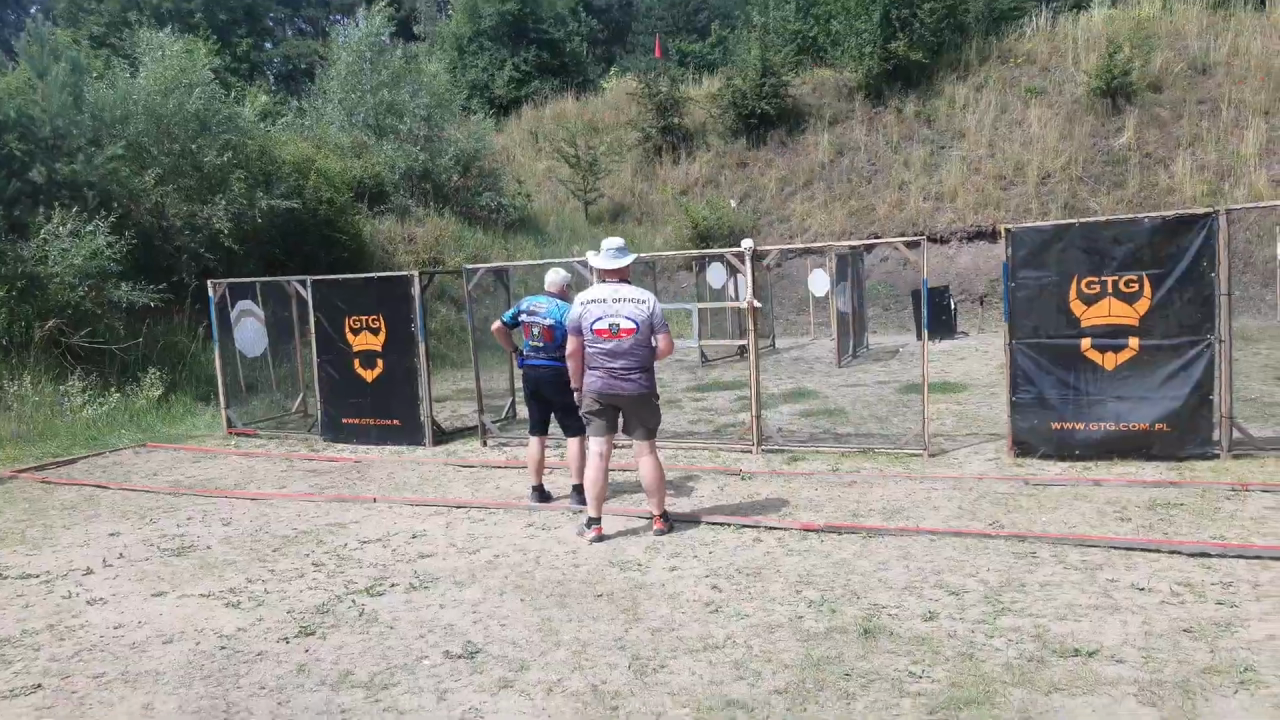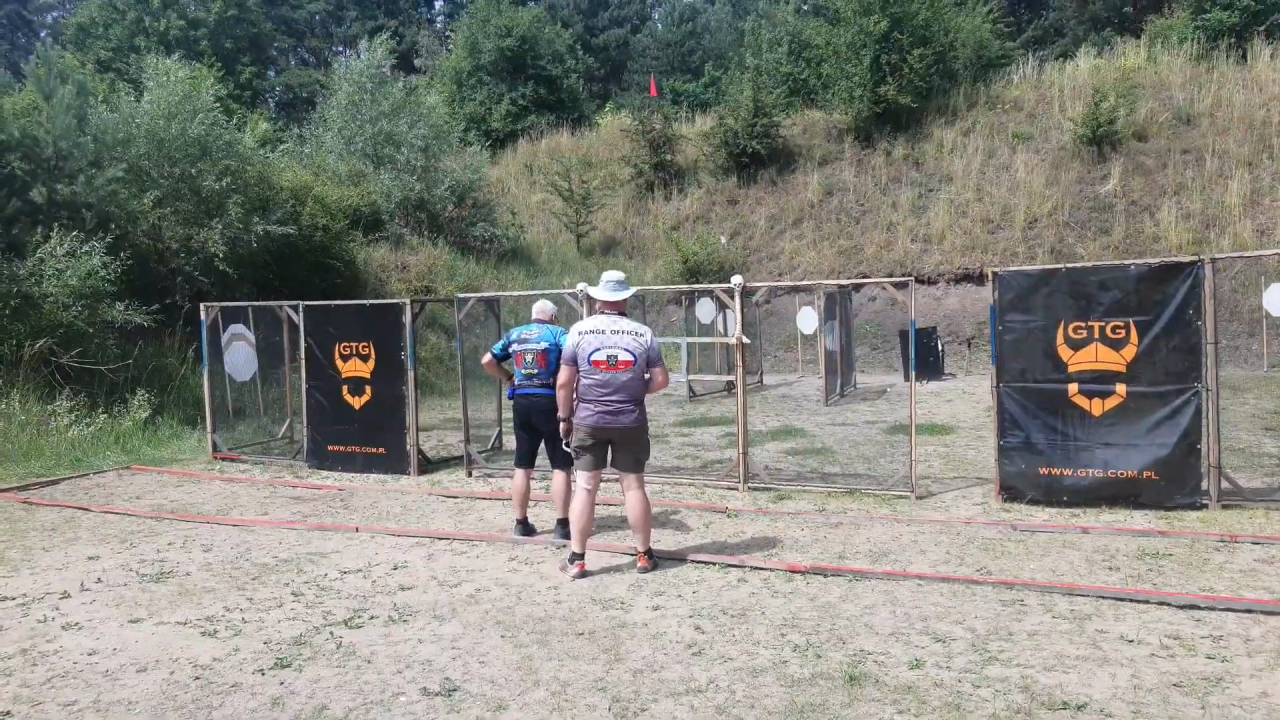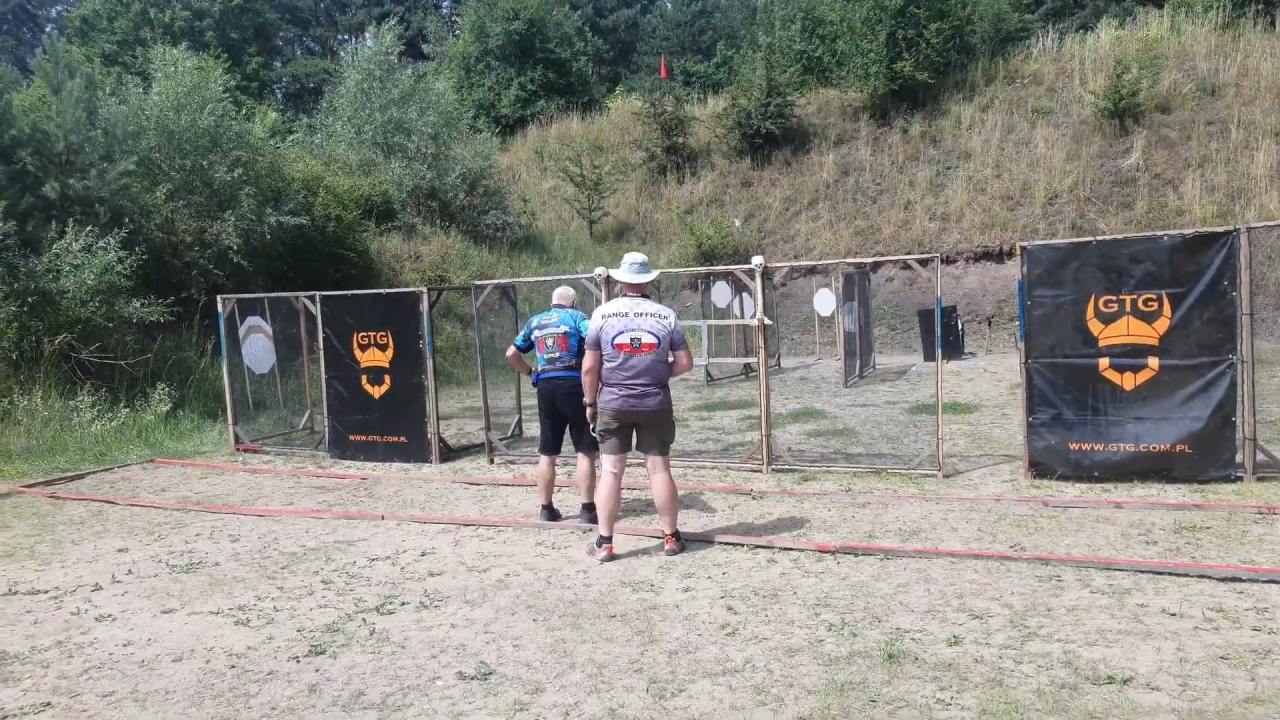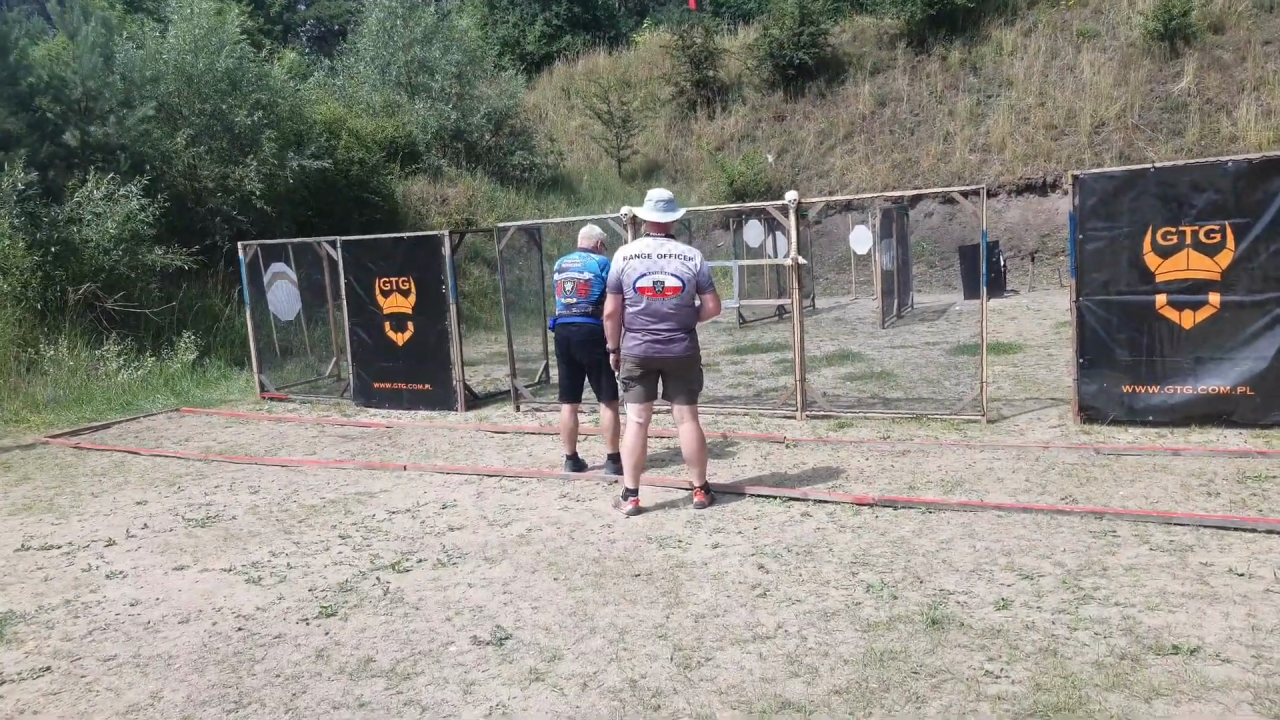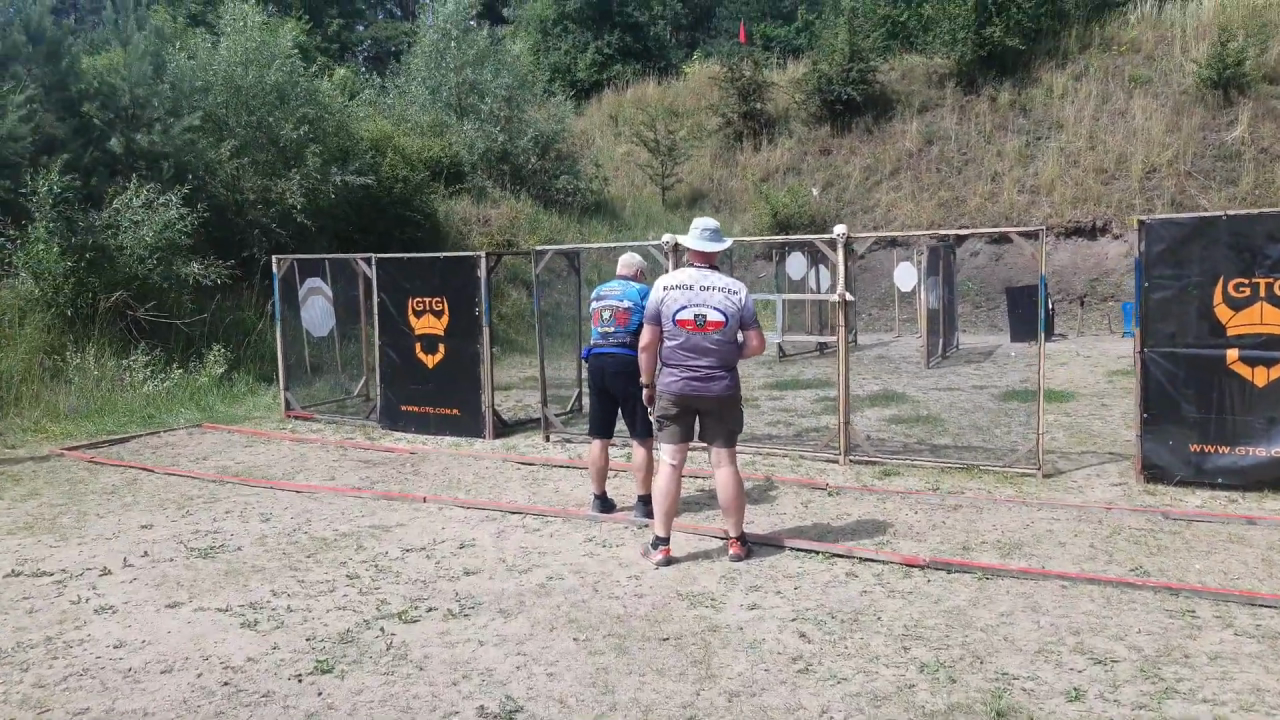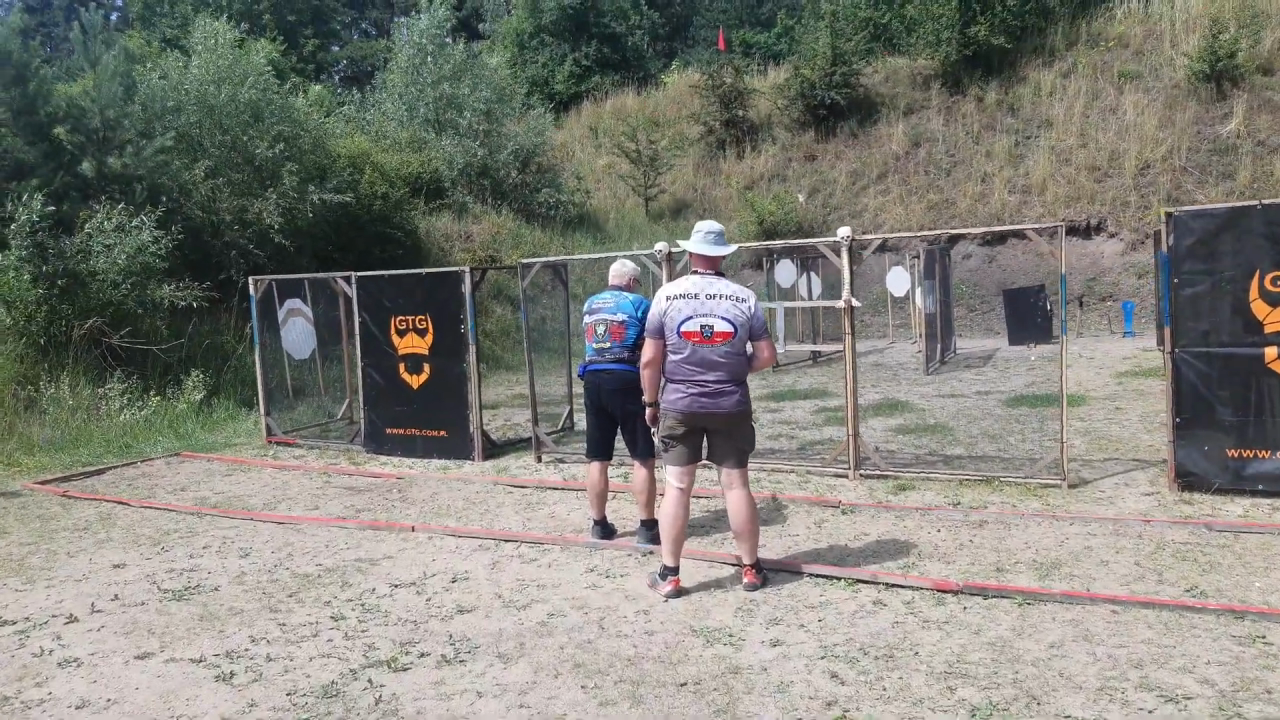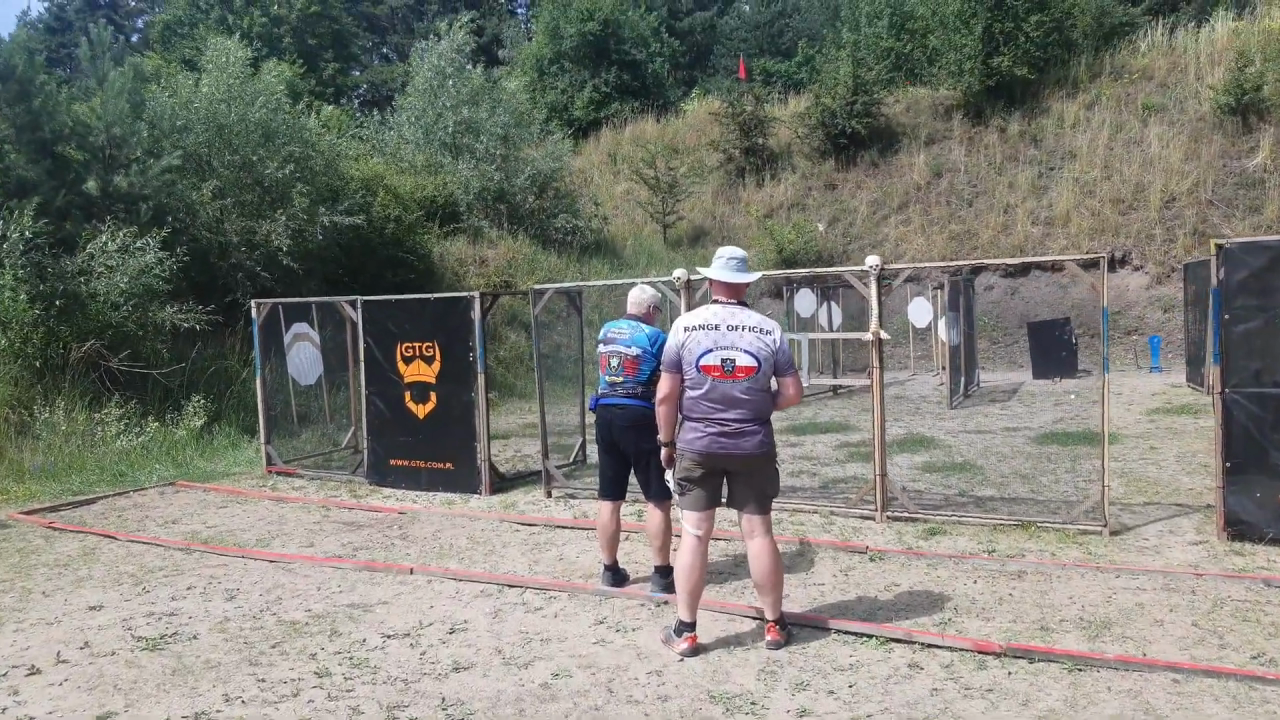
dt=0.7s
person 1, frame 1
left shoulder: (583, 301)
right shoulder: (646, 299)
left elbow: (573, 352)
right elbow: (665, 347)
left wrist: (577, 386)
left hip: (597, 387)
right hip: (639, 388)
left knee: (597, 453)
right knee: (646, 452)
left ankle: (593, 524)
right ankle: (659, 518)
person 1, frame 2
left shoulder: (579, 330)
right shoulder: (643, 333)
left elbow: (564, 382)
right elbow: (661, 380)
left wrist: (564, 417)
left hip: (588, 420)
right hip: (631, 421)
left knee: (585, 487)
right knee: (634, 486)
left ankle: (576, 559)
right ankle: (644, 555)
person 1, frame 3
left shoulder: (603, 313)
right shoulder: (666, 315)
left elbow: (589, 367)
right elbow: (684, 363)
left wrist: (590, 402)
left hip: (613, 404)
right hip: (655, 403)
left knee: (610, 471)
right knee: (659, 468)
left ankle: (604, 543)
right ankle: (671, 537)
person 1, frame 4
left shoulder: (624, 255)
right shoulder: (692, 256)
left elbow: (611, 312)
right elbow: (712, 307)
left wrist: (614, 348)
left hip: (637, 350)
right hip: (681, 350)
left knee: (636, 421)
right knee: (687, 418)
left ankle: (630, 496)
right ankle: (700, 490)
person 1, frame 5
left shoulder: (665, 284)
right shoulder: (737, 290)
left elbow: (647, 344)
right elbow: (756, 345)
left wrist: (647, 383)
left hip: (674, 387)
right hip: (721, 389)
left knee: (670, 463)
right knee: (725, 463)
left ankle: (660, 544)
right ankle: (736, 542)
person 1, frame 6
left shoulder: (667, 294)
right shoulder: (744, 297)
left elbow: (650, 359)
right elbow: (766, 356)
left wrist: (651, 401)
left hip: (679, 404)
right hip: (731, 405)
left knee: (677, 487)
right knee: (736, 485)
left ankle: (669, 575)
right ankle: (751, 569)
person 1, frame 7
left shoulder: (685, 325)
right shoulder: (769, 329)
left elbow: (666, 395)
right elbow: (792, 393)
left wrist: (666, 441)
left hip: (697, 445)
right hip: (753, 446)
left knee: (694, 534)
right knee: (758, 532)
person 2, frame 1
left shoulder: (524, 304)
right shoulder: (564, 309)
left elbow: (497, 328)
left wrist: (515, 350)
left hip: (530, 373)
right hip: (556, 374)
left knee: (536, 434)
right knee: (575, 434)
left ankle: (537, 490)
right ankle: (578, 492)
person 2, frame 2
left shoulder: (514, 334)
right shoulder: (556, 332)
left elbow: (487, 361)
left hip: (522, 403)
right hip: (550, 403)
left knee: (522, 467)
right knee: (561, 467)
left ankle: (521, 523)
right ankle: (562, 526)
person 2, frame 3
left shoulder: (534, 322)
right shoulder: (575, 316)
left elbow: (512, 355)
left wrist: (529, 370)
left hip: (545, 387)
right hip: (573, 385)
left knee: (547, 453)
right knee: (586, 451)
left ankle: (546, 508)
right ankle: (587, 510)
person 2, frame 4
left shoulder: (559, 265)
right shoulder: (601, 263)
left hip: (563, 333)
right hip: (591, 333)
left knee: (568, 402)
right knee: (608, 400)
left ankle: (571, 459)
right ankle: (613, 460)
person 2, frame 5
left shoulder: (597, 292)
right shoulder: (642, 291)
left hip: (597, 363)
right hip: (627, 365)
left knee: (599, 438)
right knee: (642, 438)
left ankle: (599, 499)
right ankle: (643, 503)
person 2, frame 6
left shoulder: (589, 305)
right shoulder: (637, 303)
left hip: (593, 381)
right hip: (625, 381)
left knee: (597, 460)
right knee: (643, 459)
left ankle: (599, 524)
right ankle: (647, 527)
person 2, frame 7
left shoulder: (605, 332)
right shoulder: (654, 336)
left hip: (606, 416)
right hip: (639, 418)
left knee: (609, 499)
right knee: (658, 500)
left ankle: (610, 570)
